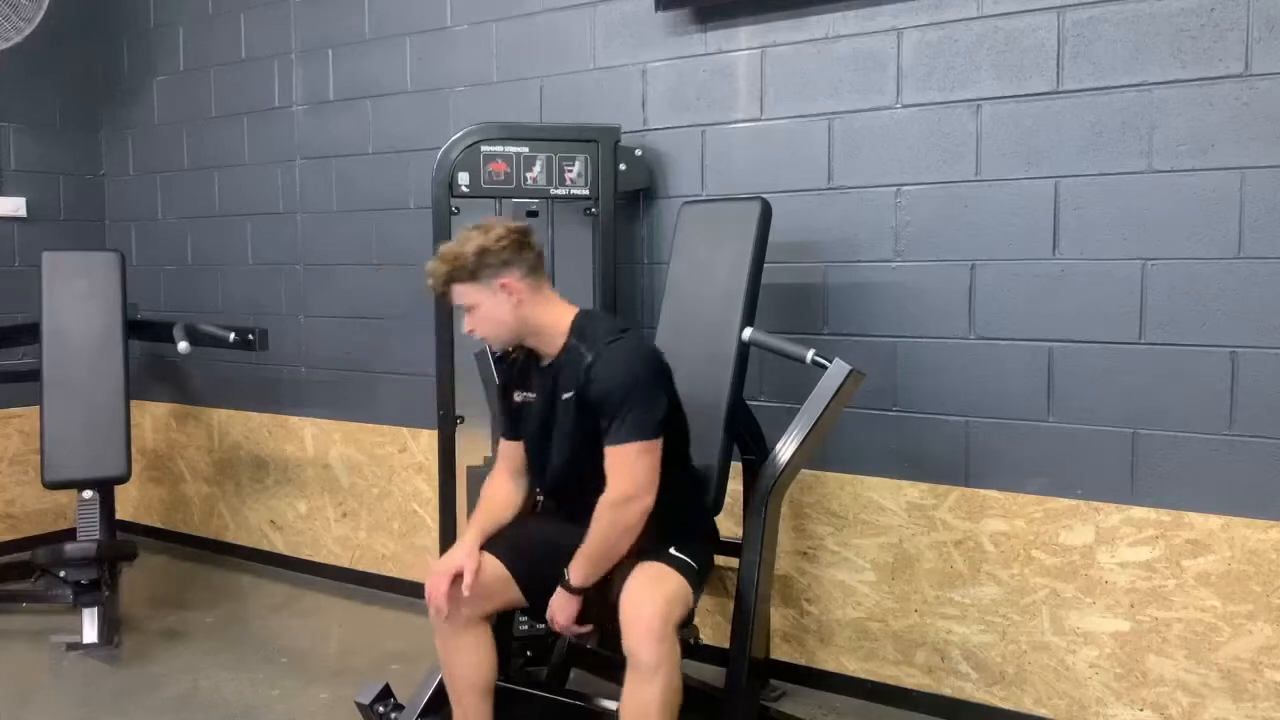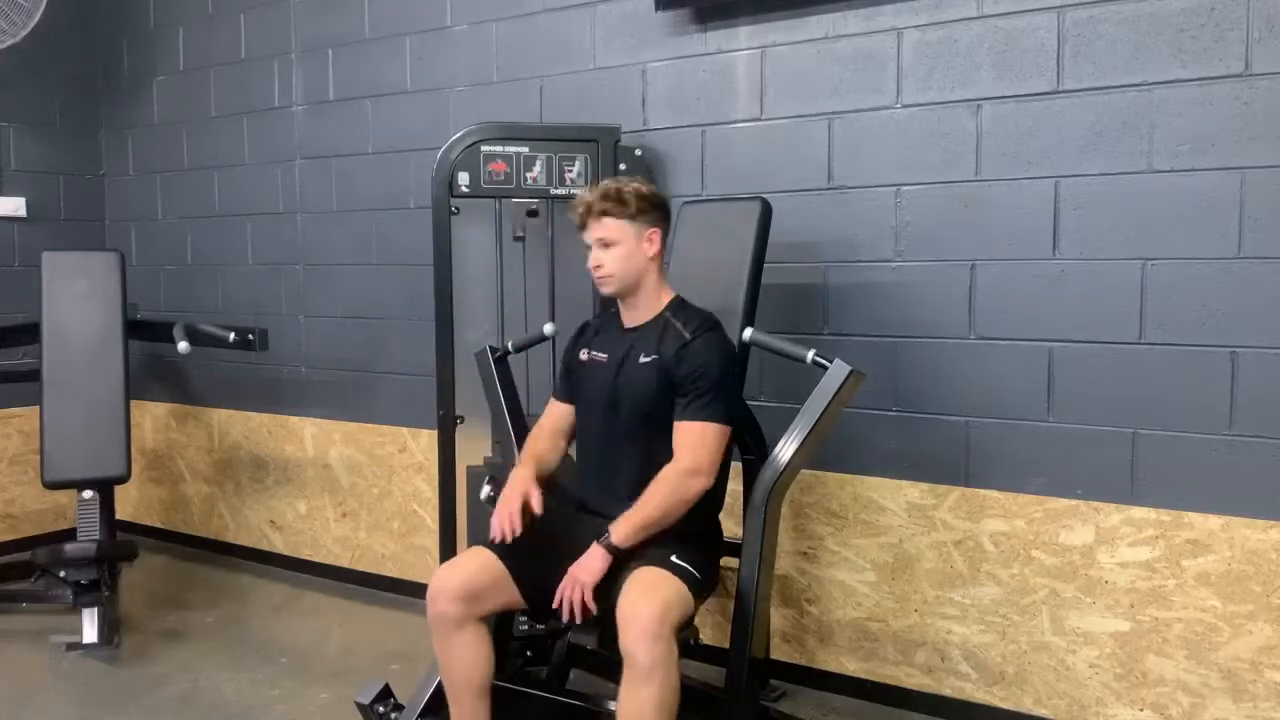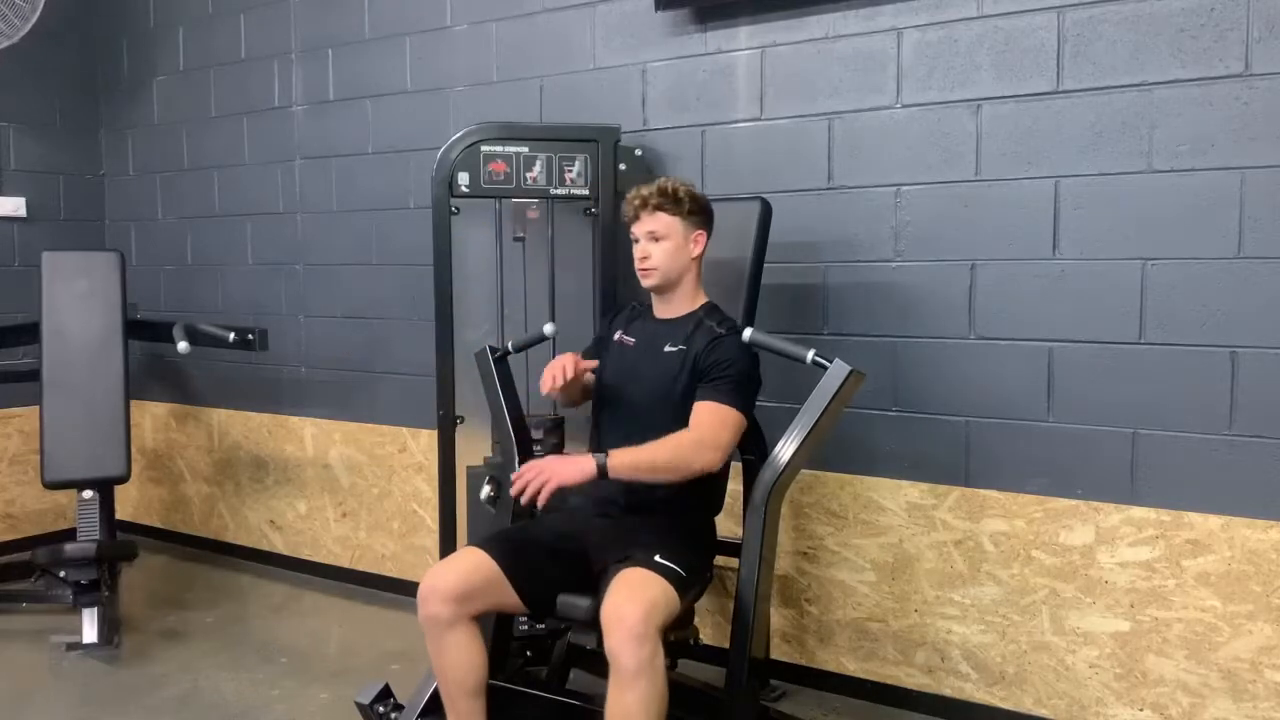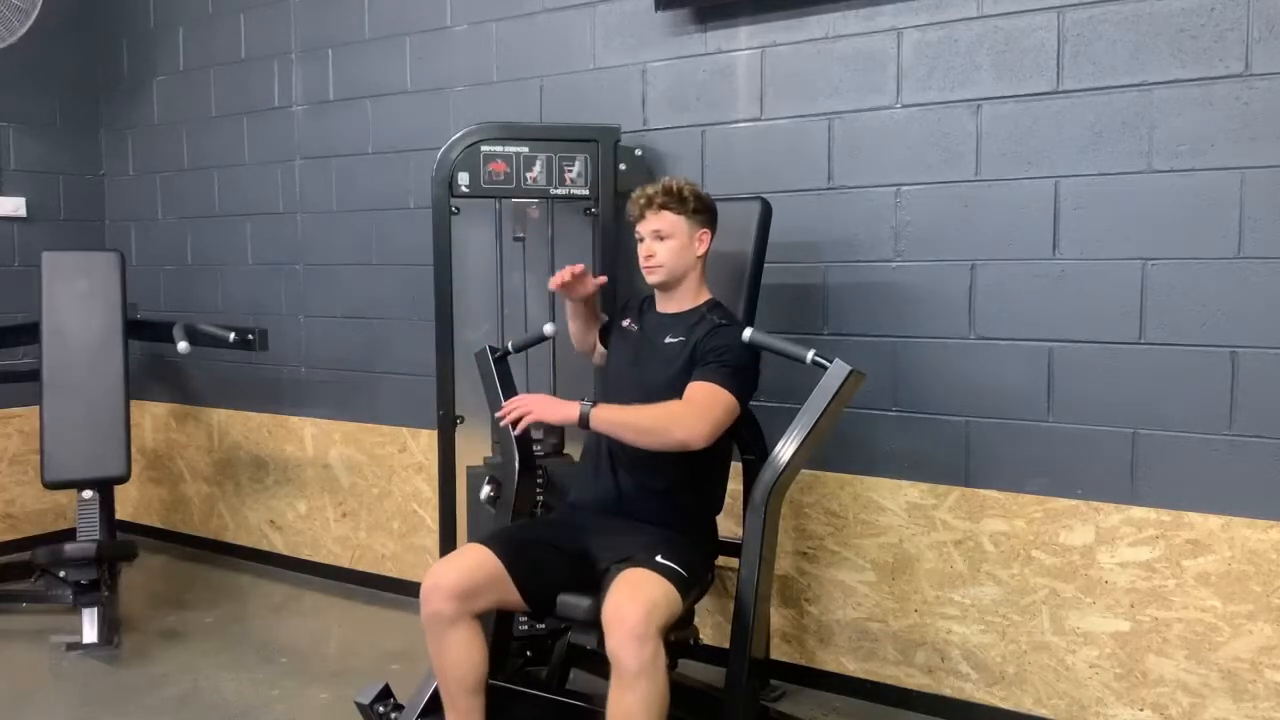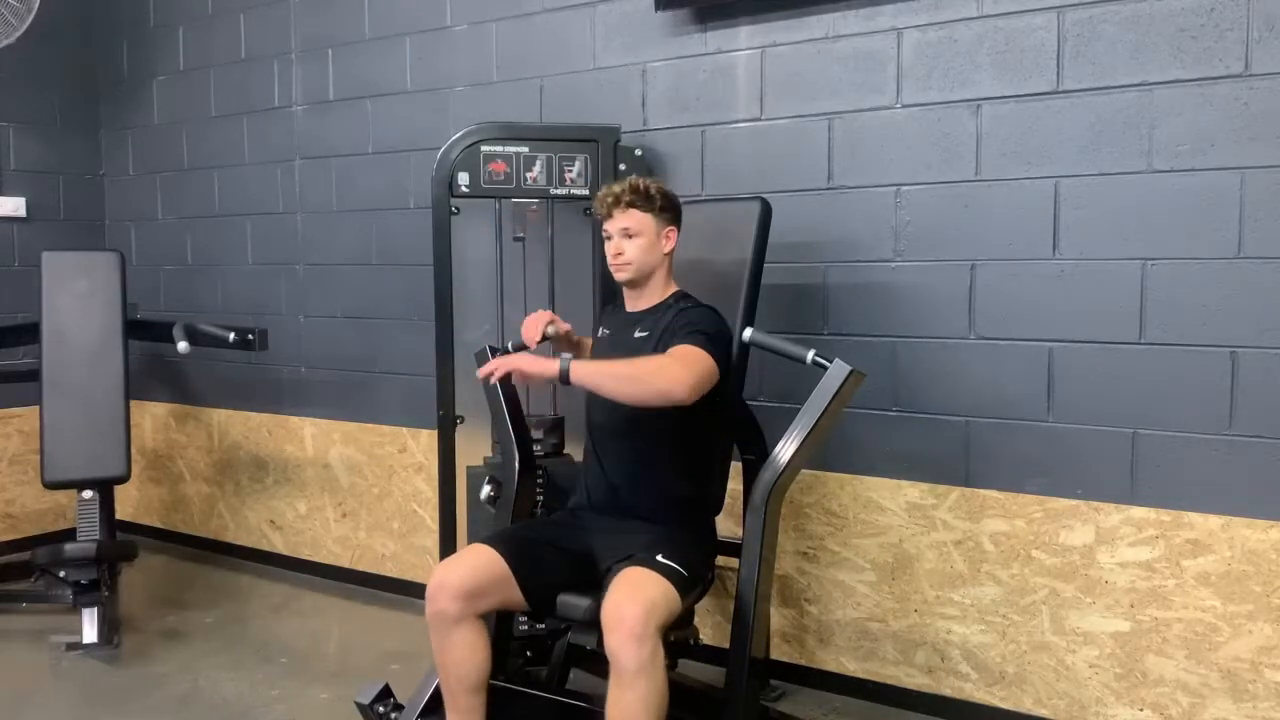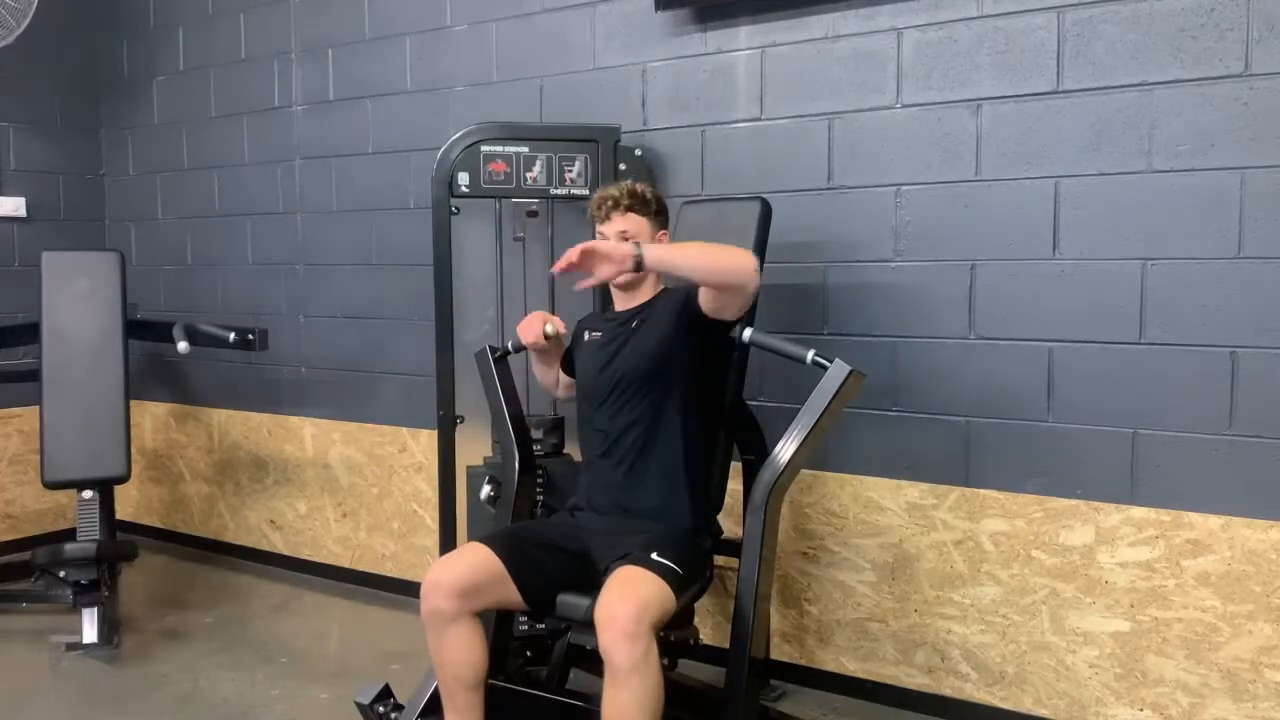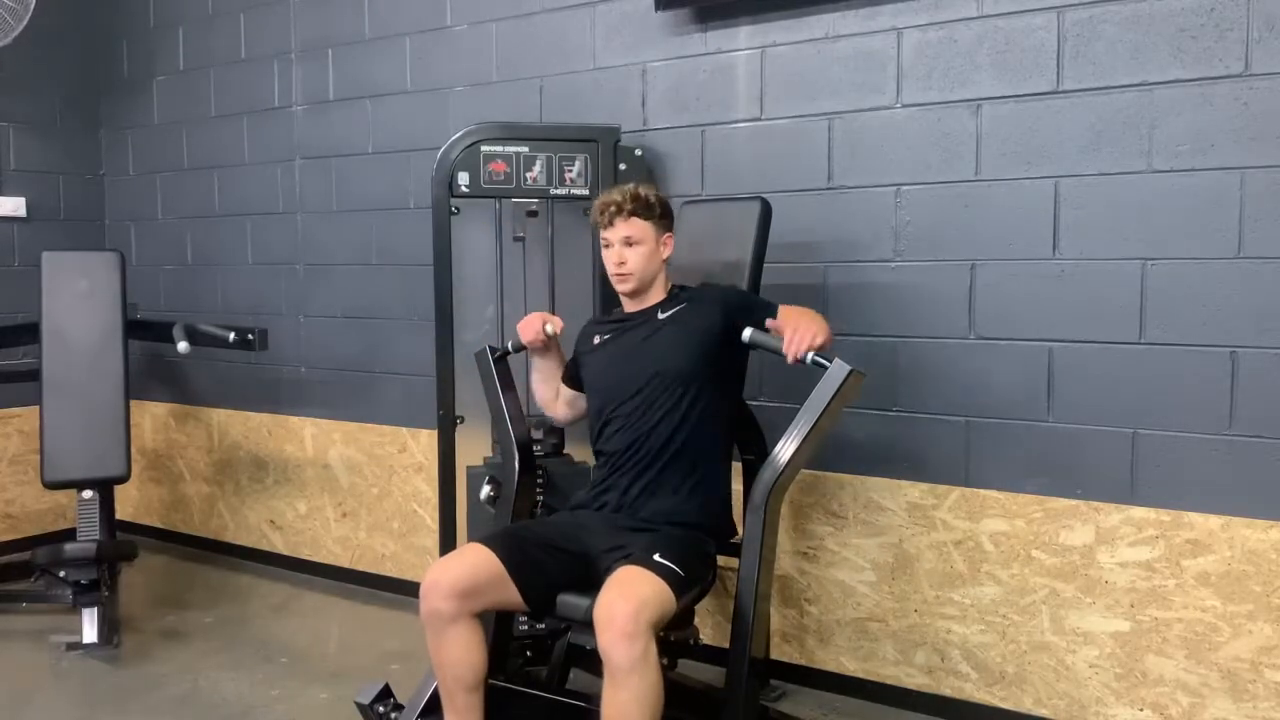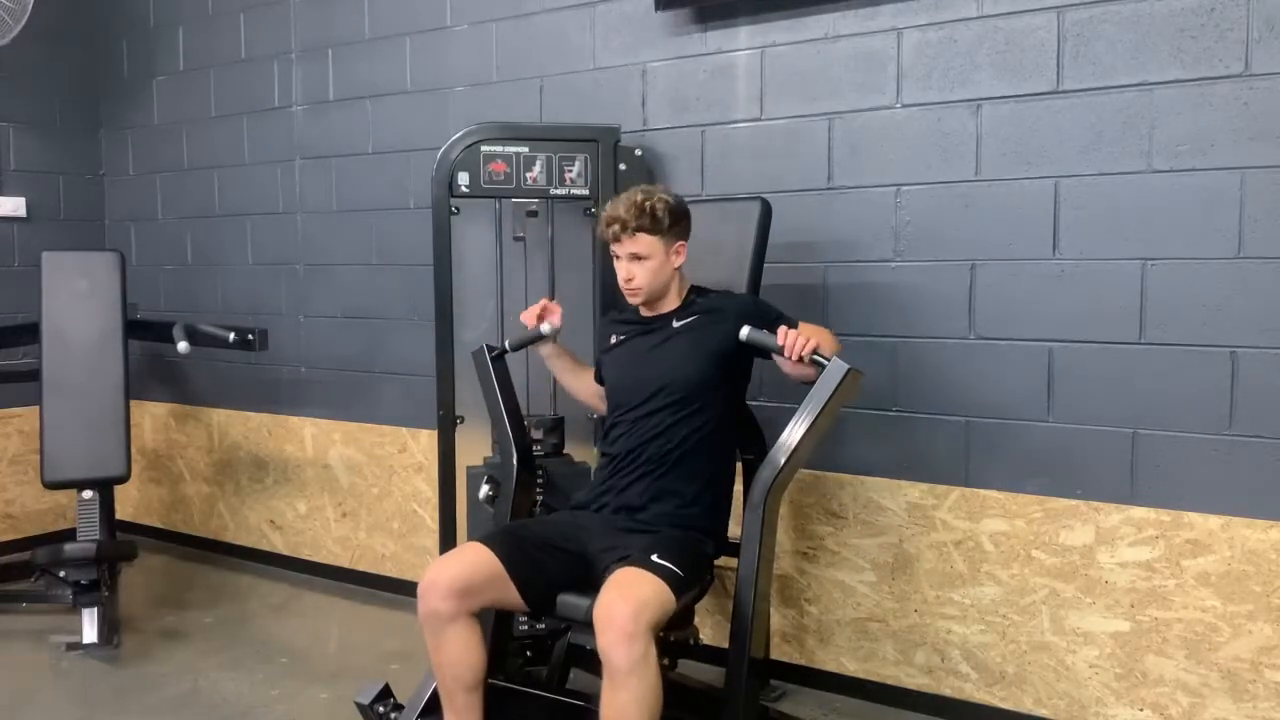
dt=0.3s
person 1, frame 1
left shoulder: (618, 360)
right shoulder: (517, 368)
left elbow: (630, 499)
right elbow: (510, 473)
left wrist: (573, 588)
right wrist: (469, 541)
left hip: (661, 530)
right hip: (569, 525)
left knee: (644, 621)
right knee: (452, 593)
person 1, frame 2
left shoulder: (699, 342)
right shoulder: (589, 336)
left elbow: (693, 472)
right elbow: (555, 425)
left wrist: (605, 549)
right wrist: (523, 474)
left hip: (670, 534)
right hip: (580, 520)
left knee: (643, 621)
right knee: (449, 591)
person 1, frame 3
left shoulder: (724, 345)
right shoulder: (623, 324)
left elbow: (705, 449)
right elbow: (575, 394)
left wrist: (589, 465)
right wrist: (563, 371)
left hip: (666, 531)
right hip: (581, 519)
left knee: (627, 622)
right knee: (440, 592)
person 1, frame 4
left shoulder: (724, 338)
right shoulder: (633, 313)
left elbow: (692, 427)
right elbow: (588, 344)
left wrist: (575, 411)
right wrist: (575, 299)
left hip: (667, 531)
right hip: (586, 516)
left knee: (629, 622)
right knee: (443, 589)
person 1, frame 5
left shoulder: (695, 319)
right shoulder: (614, 321)
left elbow: (677, 383)
left wrist: (556, 367)
right wrist: (560, 341)
left hip: (665, 531)
right hip: (586, 519)
left knee: (628, 621)
right knee: (449, 589)
person 1, frame 6
left shoulder: (685, 313)
right shoulder: (591, 328)
left elbow: (744, 270)
right elbow: (563, 385)
left wrist: (632, 260)
right wrist: (542, 346)
left hip: (666, 530)
right hip: (584, 520)
left knee: (621, 619)
right knee: (443, 587)
person 1, frame 7
left shoulder: (711, 309)
right shoulder: (596, 334)
left elbow: (808, 327)
right elbow: (561, 407)
left wrist: (805, 330)
right wrist: (543, 349)
left hip: (672, 532)
right hip: (589, 520)
left knee: (621, 619)
right knee: (443, 588)
person 1, frame 8
left shoulder: (727, 316)
right shoulder: (615, 328)
left elbow: (820, 349)
left wrist: (809, 347)
right wrist: (549, 345)
left hip: (670, 532)
right hip: (588, 519)
left knee: (621, 620)
right knee: (441, 586)
